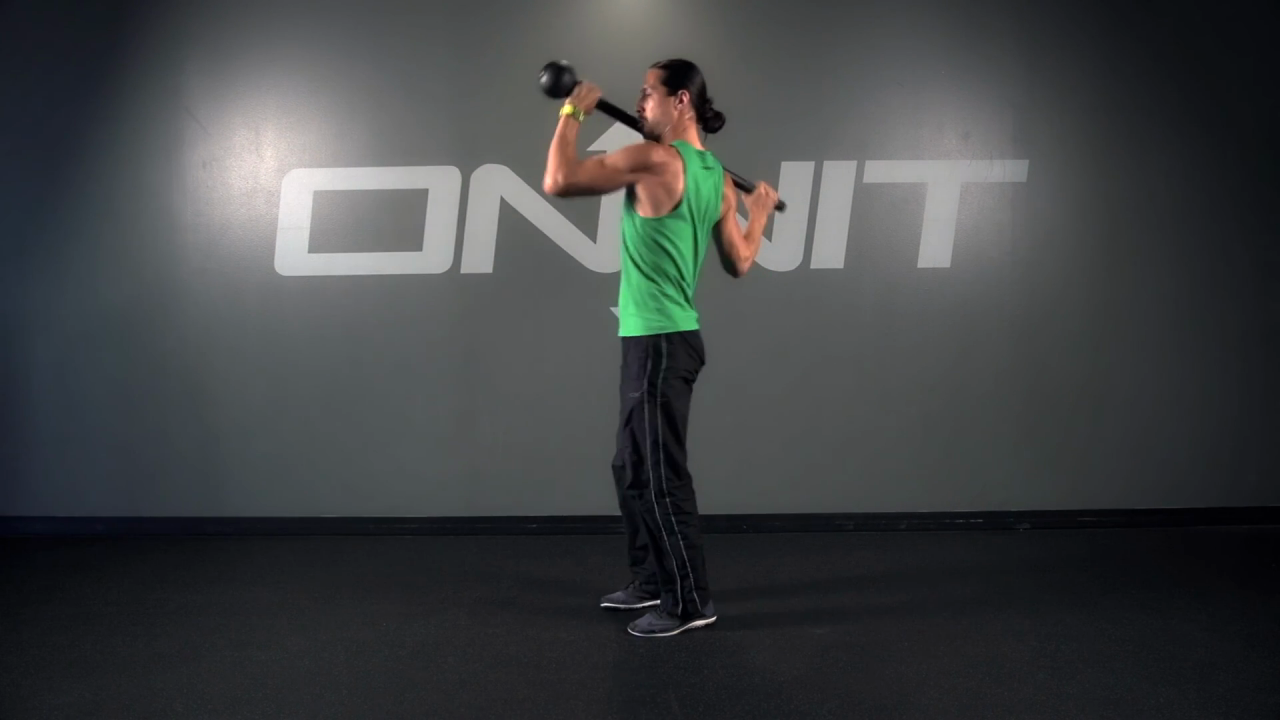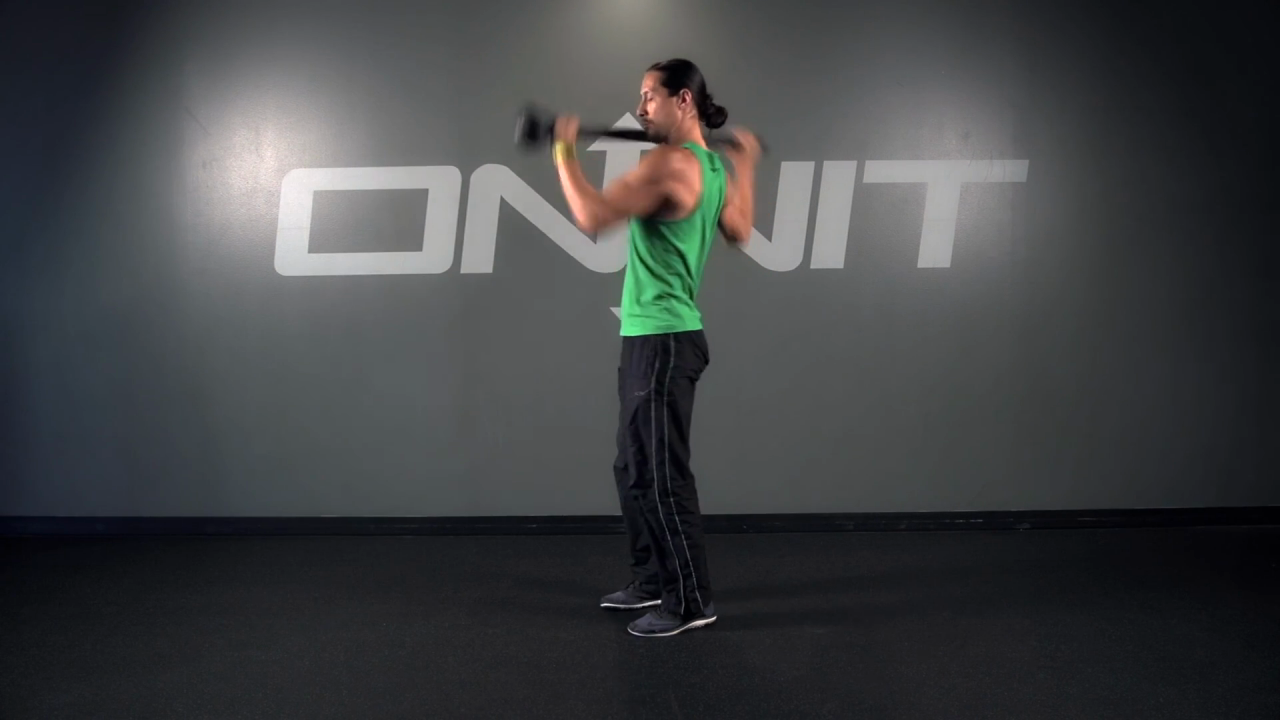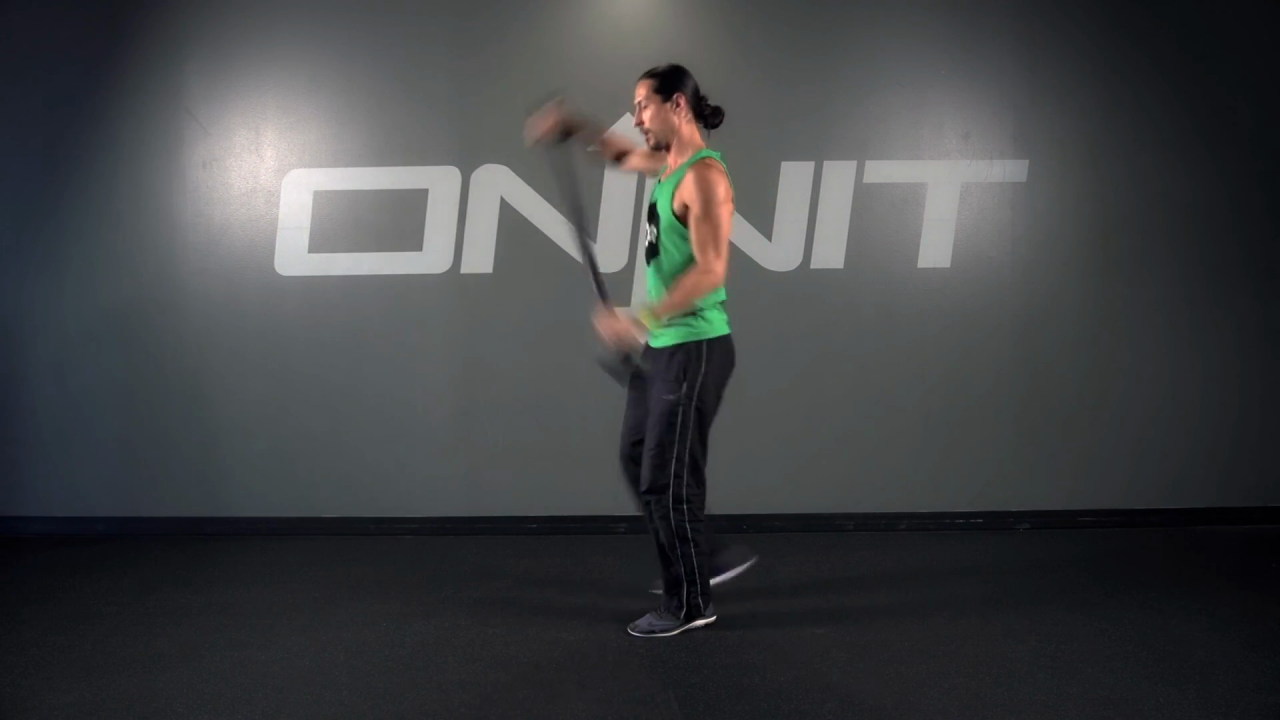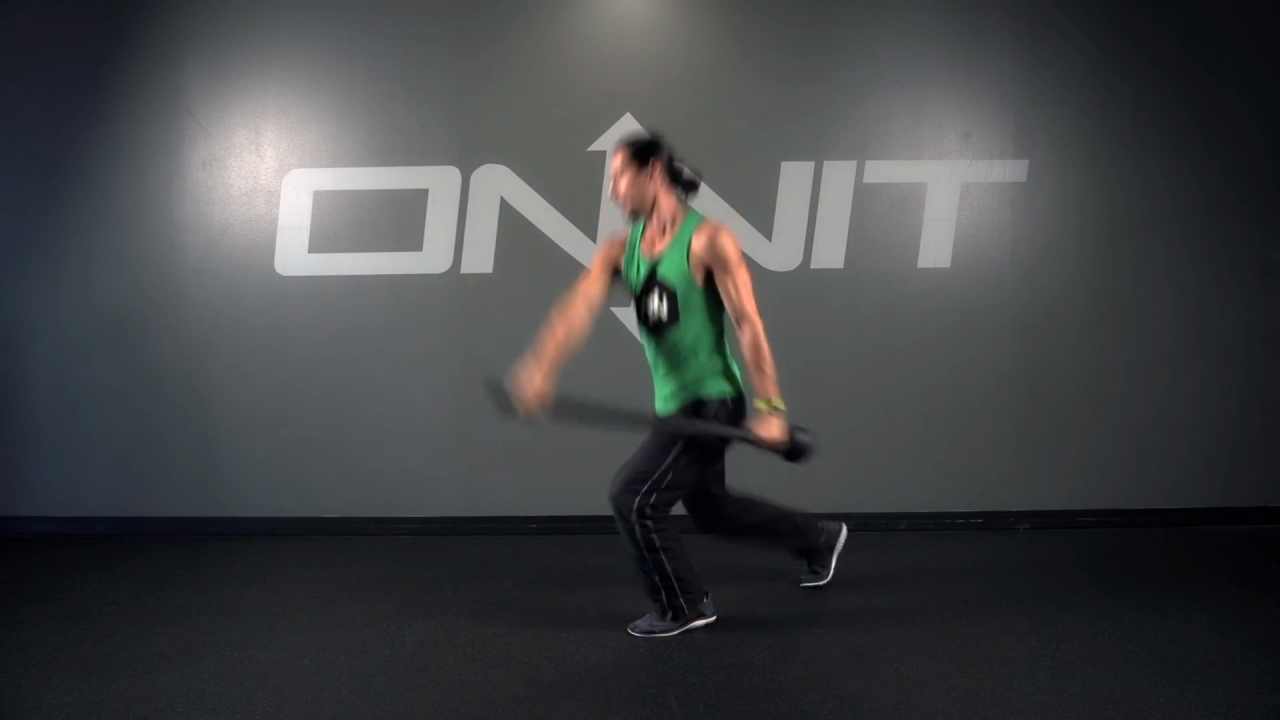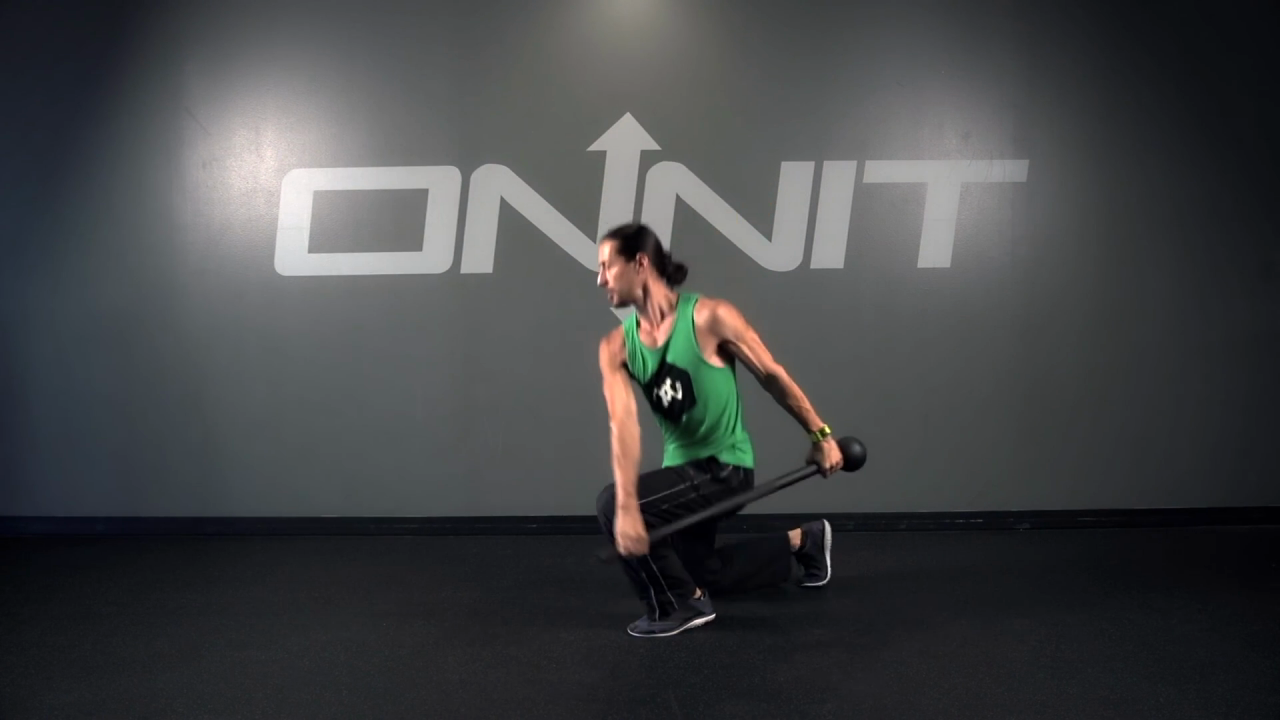
dt=0.3s
person 1, frame 1
left shoulder: (655, 160)
right shoulder: (715, 177)
left elbow: (556, 183)
right elbow: (739, 262)
left wrist: (571, 113)
right wrist: (759, 211)
left hip: (659, 343)
right hip: (653, 338)
left knee: (658, 475)
right knee: (631, 469)
left ankle: (689, 602)
right ankle: (652, 580)
person 1, frame 2
left shoulder: (669, 162)
right shoulder: (708, 165)
left elbow: (590, 215)
right elbow: (738, 232)
left wrist: (565, 147)
right wrist: (747, 163)
left hip: (665, 340)
right hip: (651, 339)
left knee: (660, 474)
right knee: (635, 469)
left ankle: (691, 601)
right ankle: (655, 579)
person 1, frame 3
left shoulder: (705, 176)
right shoulder: (674, 164)
left elbow: (710, 271)
right elbow: (628, 155)
left wrist: (643, 318)
right wrist: (572, 126)
left hip: (695, 349)
right hip: (664, 347)
left knee: (667, 479)
right knee: (639, 461)
left ankle: (689, 603)
right ankle: (709, 555)
person 1, frame 4
left shoulder: (708, 241)
right shoulder: (619, 247)
left elbow: (749, 323)
right elbow: (579, 309)
left wrist: (768, 408)
right wrist: (540, 367)
left hip: (710, 402)
right hip: (672, 402)
left knee: (634, 499)
right knee: (711, 510)
left ankle: (686, 606)
right ankle: (817, 535)
person 1, frame 5
left shoulder: (709, 317)
right shoulder: (616, 346)
left elbow: (773, 376)
right elbow: (623, 424)
left wrist: (821, 435)
right wrist: (626, 508)
left hip: (725, 466)
right hip: (683, 465)
left knee: (607, 502)
right knee: (700, 569)
left ankle: (679, 604)
right ankle: (804, 541)
